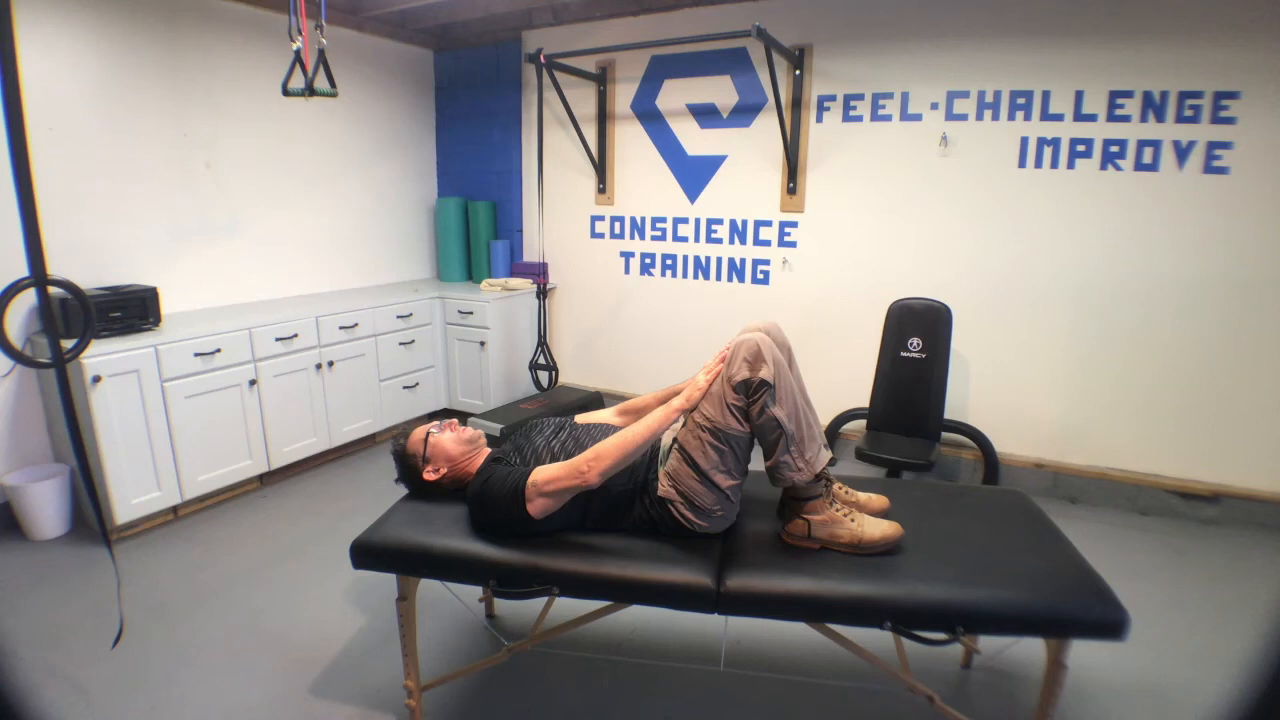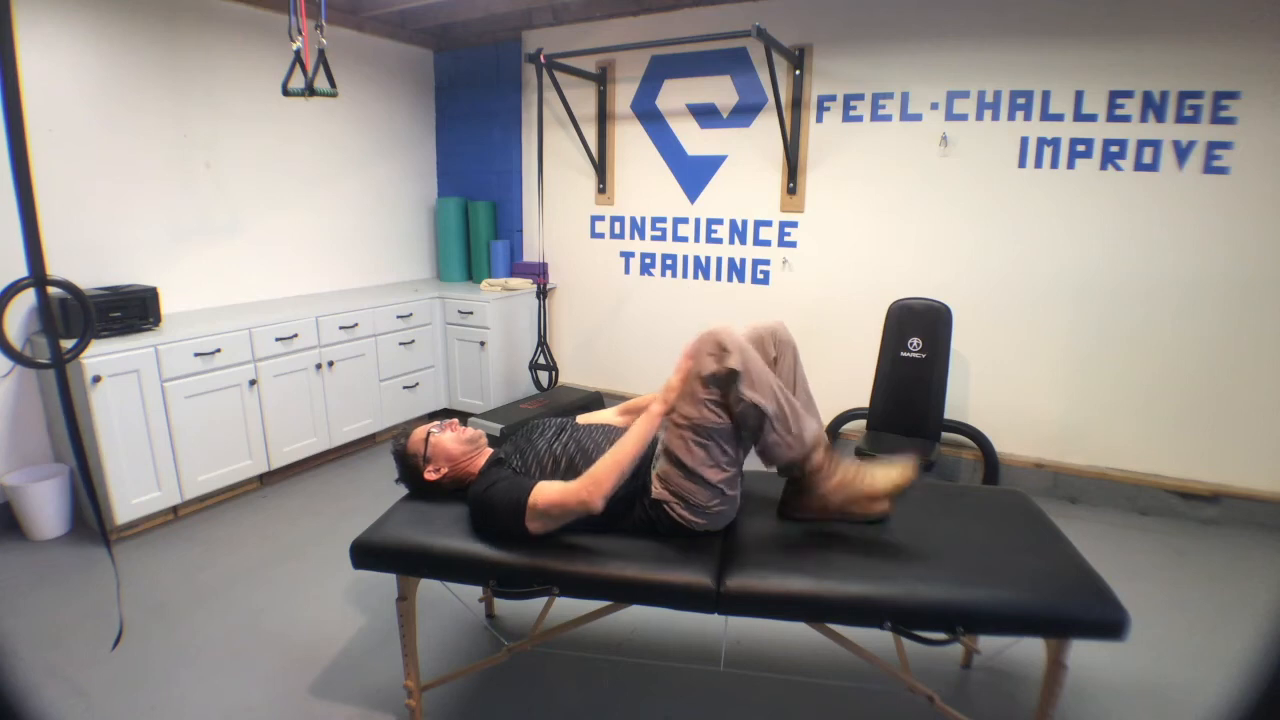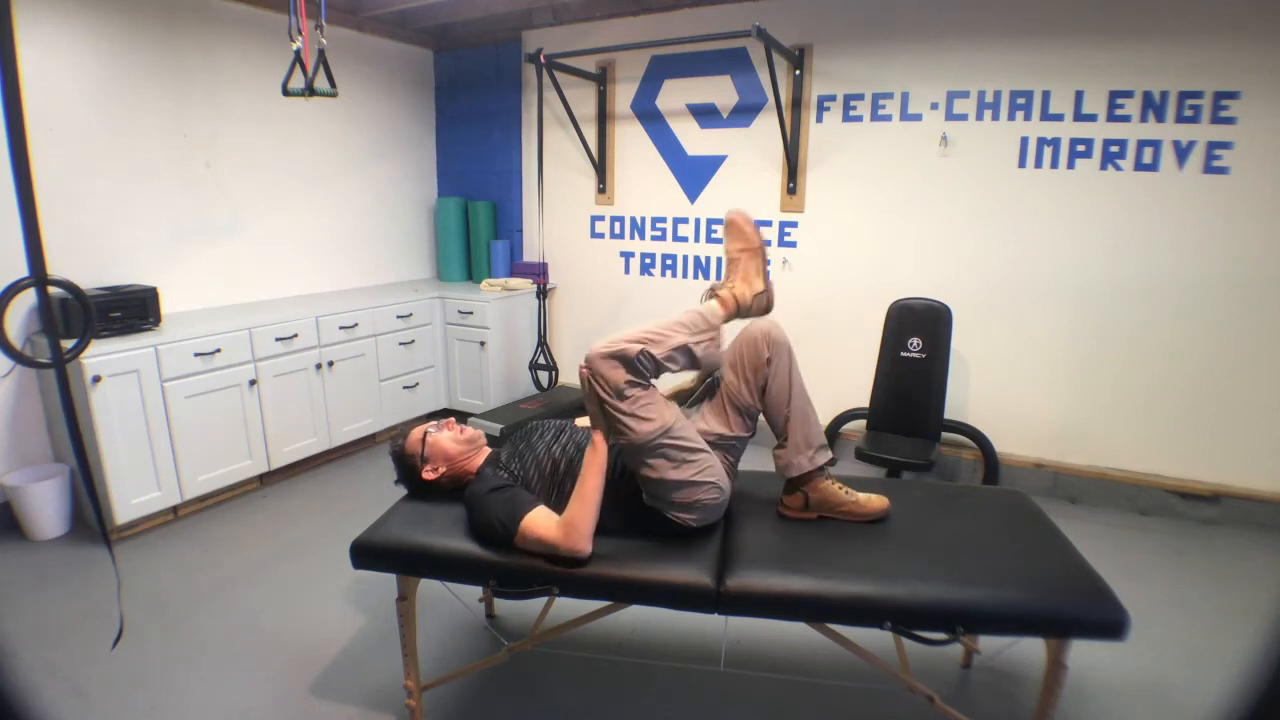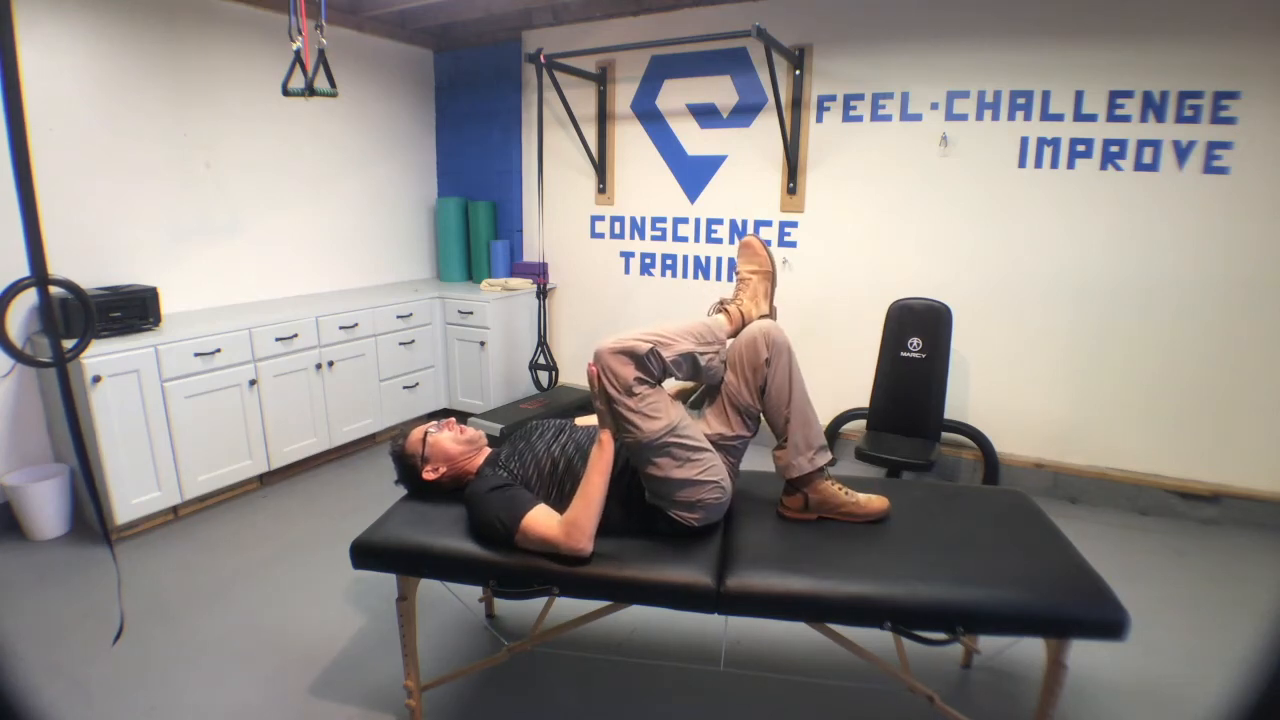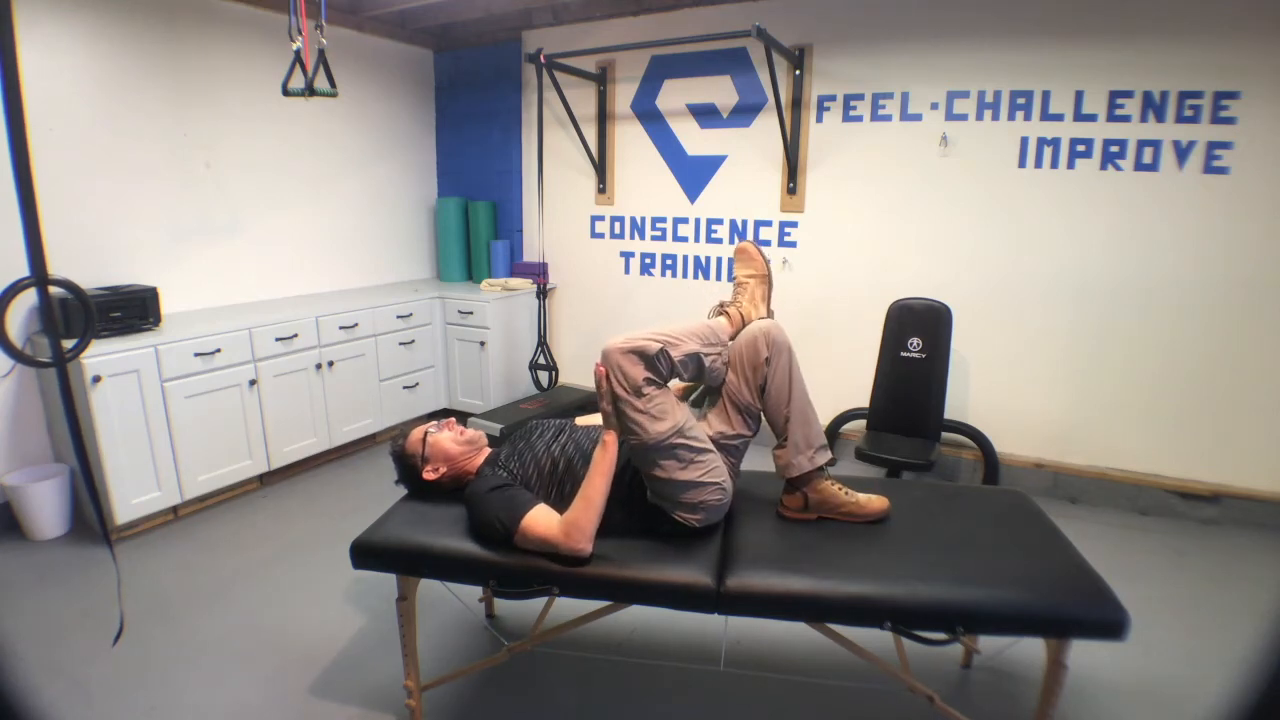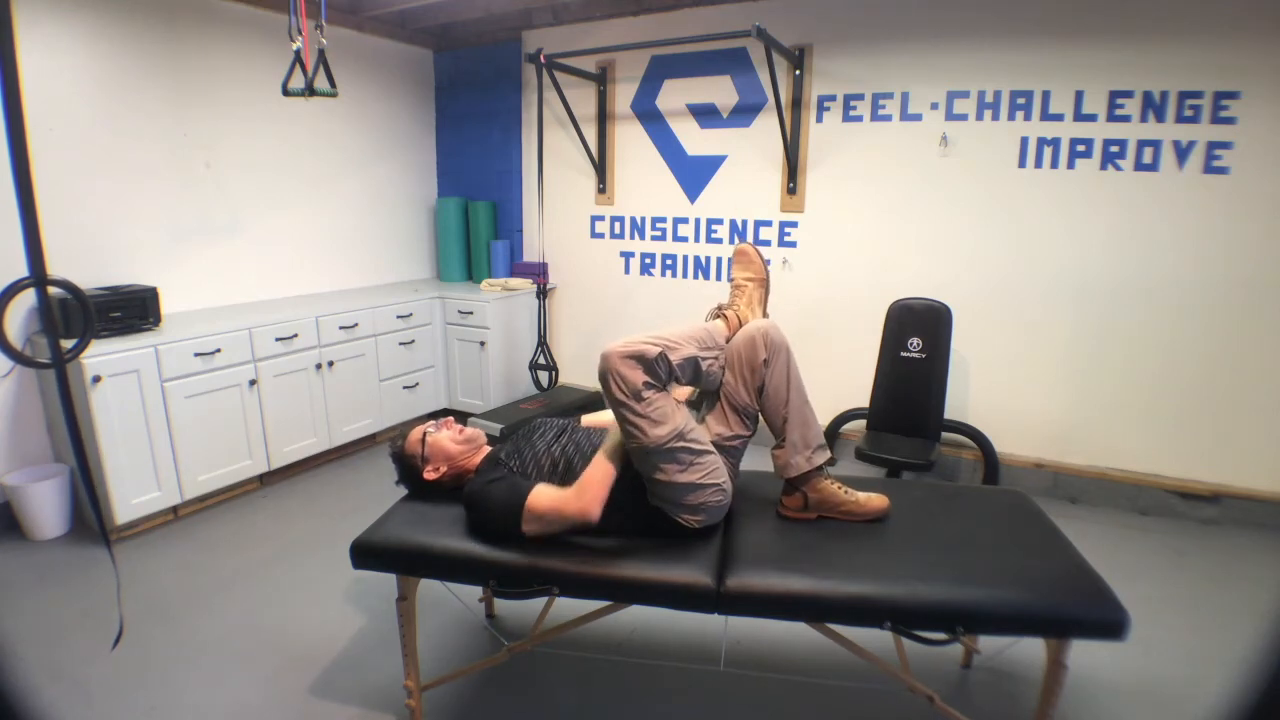
dt=0.5s
person 1, frame 1
left shoulder: (522, 441)
right shoulder: (492, 493)
left elbow: (618, 415)
right elbow: (588, 471)
left wrist: (696, 385)
right wrist: (683, 402)
left hip: (668, 454)
right hip: (686, 499)
left knee: (764, 337)
right knee: (752, 353)
left ankle: (812, 483)
right ankle: (811, 508)
person 1, frame 2
left shoulder: (522, 441)
right shoulder: (492, 497)
left elbow: (618, 418)
right elbow: (590, 496)
left wrist: (695, 382)
right wrist: (664, 404)
left hip: (669, 454)
right hip: (686, 498)
left knee: (770, 337)
right knee: (719, 343)
left ankle: (808, 484)
right ankle: (822, 473)
person 1, frame 3
left shoulder: (522, 439)
right shoulder: (488, 498)
left elbow: (614, 415)
right elbow: (574, 542)
left wrist: (690, 381)
right wrist: (601, 434)
left hip: (699, 458)
right hip: (691, 495)
left knee: (765, 339)
right knee: (606, 359)
left ankle: (808, 486)
right ankle: (732, 298)
person 1, frame 4
left shoulder: (523, 439)
right shoulder: (487, 498)
left elbow: (623, 417)
right elbow: (575, 540)
left wrist: (691, 383)
right wrist: (607, 431)
left hip: (703, 459)
right hip: (693, 495)
left knee: (765, 340)
right knee: (615, 357)
left ankle: (809, 486)
right ankle: (735, 315)
person 1, frame 5
left shoulder: (525, 437)
right shoulder: (487, 497)
left elbow: (612, 418)
right elbow: (575, 541)
left wrist: (695, 379)
right wrist: (612, 433)
left hip: (703, 459)
right hip: (694, 496)
left knee: (766, 338)
right knee: (622, 355)
left ankle: (808, 486)
right ankle: (735, 317)
person 1, frame 6
left shoulder: (528, 436)
right shoulder: (488, 496)
left elbow: (604, 421)
right elbow: (585, 508)
left wrist: (693, 387)
right wrist: (625, 425)
left hip: (701, 461)
right hip: (691, 500)
left knee: (764, 337)
right knee: (621, 359)
left ankle: (806, 484)
right ankle: (731, 322)
